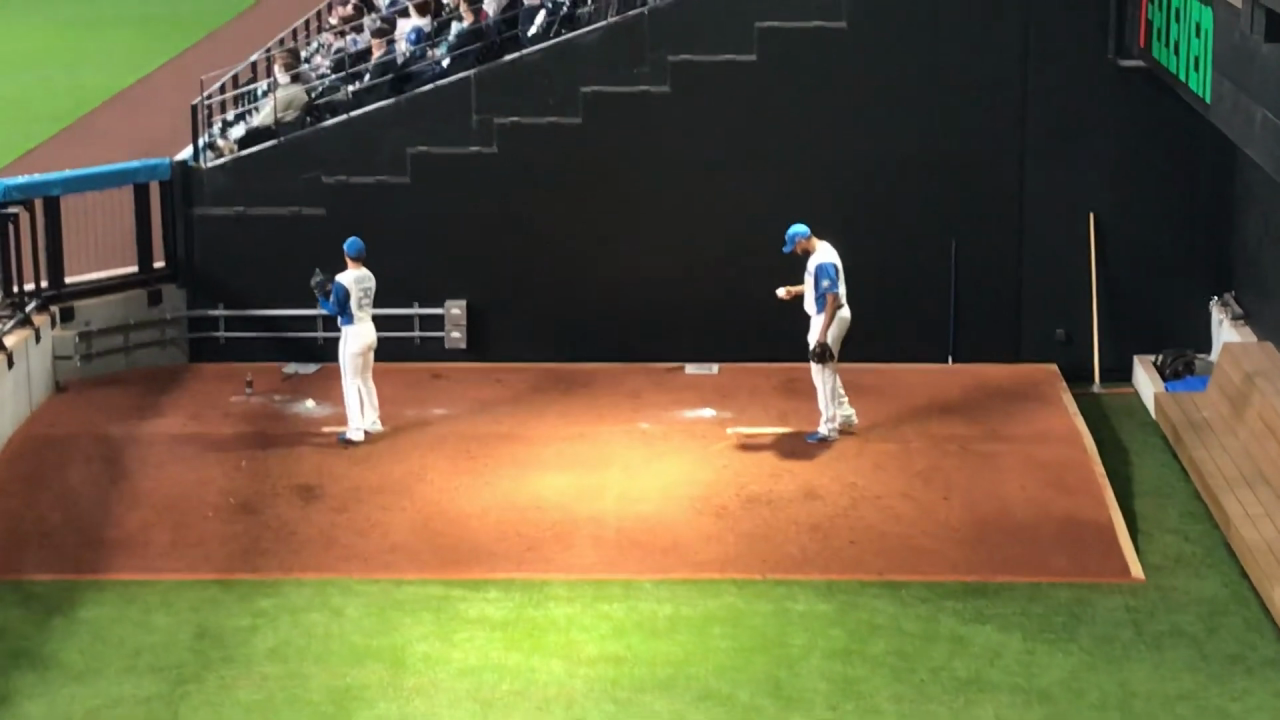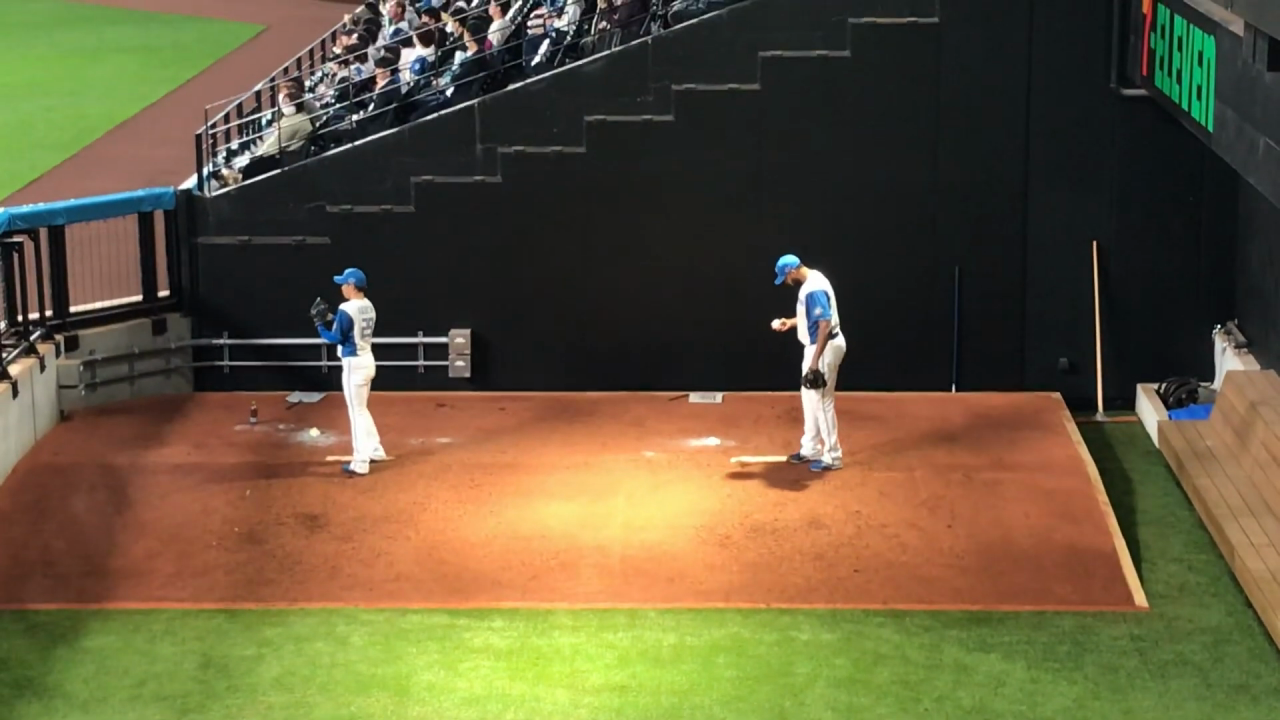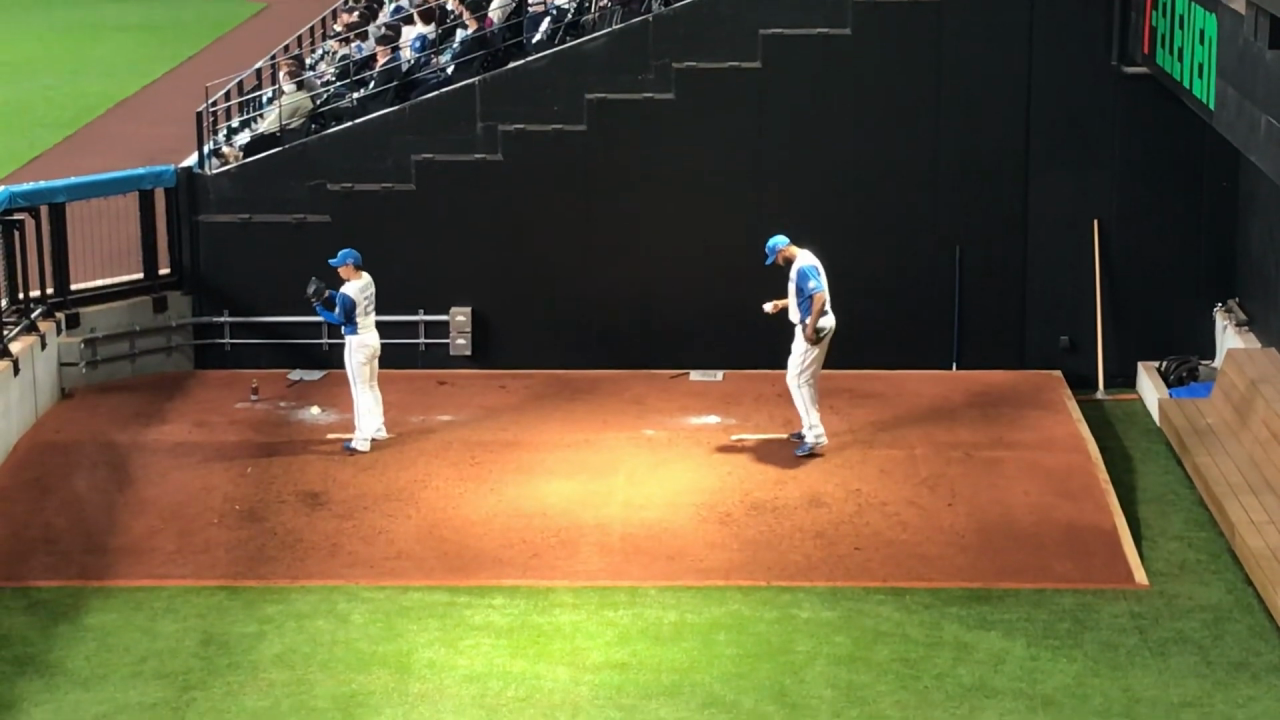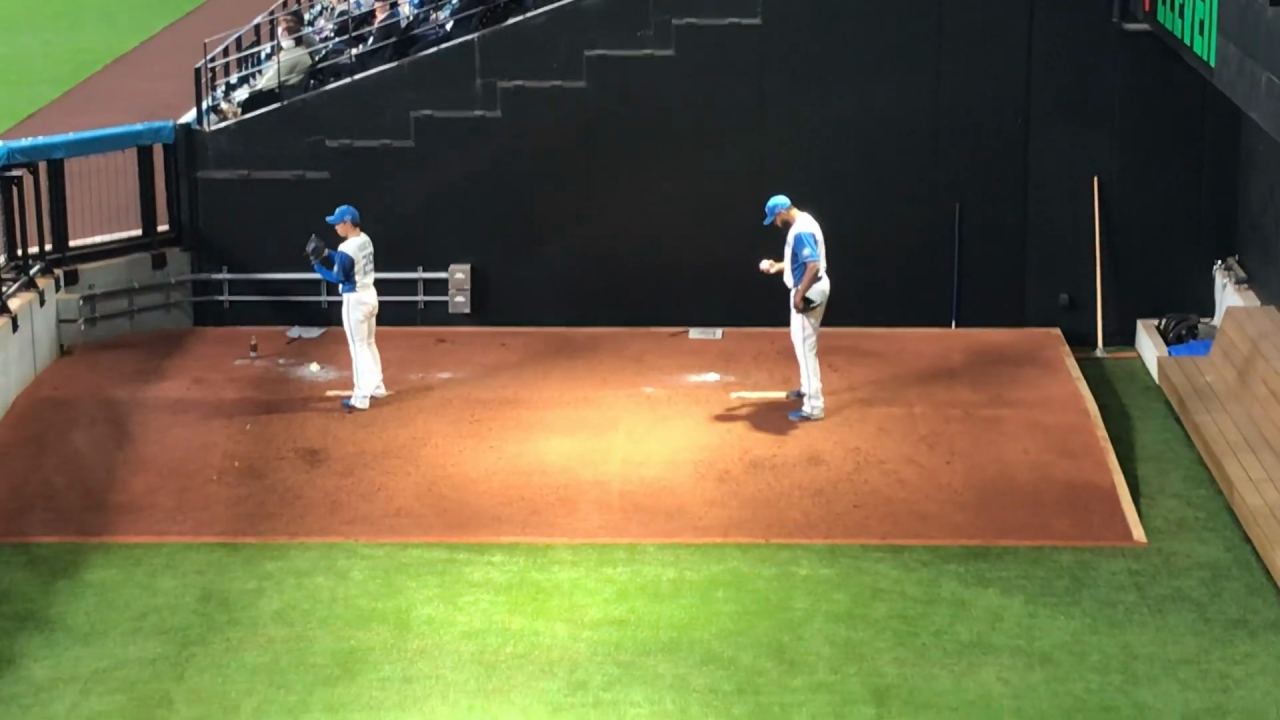
dt=0.5s
person 1, frame 1
left shoulder: (824, 261)
right shoulder: (820, 252)
left elbow: (833, 299)
left wrist: (823, 334)
right wrist: (796, 289)
left hip: (830, 318)
right hip: (822, 317)
left knee: (822, 370)
right knee: (825, 369)
left ankle: (829, 428)
right ankle: (844, 415)
person 1, frame 2
left shoulder: (814, 289)
right shoulder: (811, 281)
left elbow: (825, 325)
left wrist: (815, 360)
right wrist: (791, 322)
left hip: (825, 348)
right hip: (816, 346)
left knee: (822, 401)
right knee: (809, 398)
left ankle: (832, 457)
right ankle: (811, 449)
person 1, frame 3
left shoulder: (803, 265)
right shoulder: (802, 263)
left elbow: (820, 297)
left wrist: (811, 328)
right wrist: (782, 304)
left hip: (814, 325)
right hip: (811, 325)
left knee: (797, 379)
right knee: (805, 379)
left ankle: (815, 435)
right ankle: (810, 428)
person 1, frame 4
left shoulder: (801, 231)
right shoulder: (802, 223)
left elbow: (813, 266)
left wrist: (799, 295)
right wrist: (778, 266)
left hip: (809, 291)
right hip: (809, 289)
left knee: (806, 346)
right knee: (800, 340)
right ankle: (807, 388)
person 2, frame 1
left shoulder: (343, 279)
right shoulder: (369, 276)
left elbow: (335, 309)
left wrist: (321, 297)
right wrist: (332, 290)
left hip: (353, 333)
right hip: (368, 330)
left knee: (350, 382)
right knee: (366, 379)
left ankle: (355, 431)
right ankle: (372, 423)
person 2, frame 2
left shoulder: (346, 309)
right shoulder: (369, 306)
left elbow: (336, 338)
left wrist: (320, 326)
right wrist: (333, 319)
left hip: (354, 364)
right hip: (367, 361)
left knee: (356, 413)
right knee: (361, 409)
left ankle: (360, 463)
right ankle: (375, 450)
person 2, frame 3
left shoulder: (347, 291)
right shoulder: (367, 279)
left elbow: (339, 319)
left wrist: (319, 308)
right wrist: (329, 295)
left hip: (357, 342)
right hip: (372, 337)
left knee: (360, 391)
right knee: (371, 386)
left ankle: (361, 441)
right ankle: (377, 429)
person 2, frame 4
left shoulder: (346, 249)
right shoulder: (366, 240)
left elbow: (338, 278)
left wrist: (318, 266)
right wrist: (328, 254)
left hip: (355, 300)
right hip: (370, 295)
left knee: (358, 348)
right knee: (369, 344)
left ankle: (361, 398)
right ankle: (376, 387)
